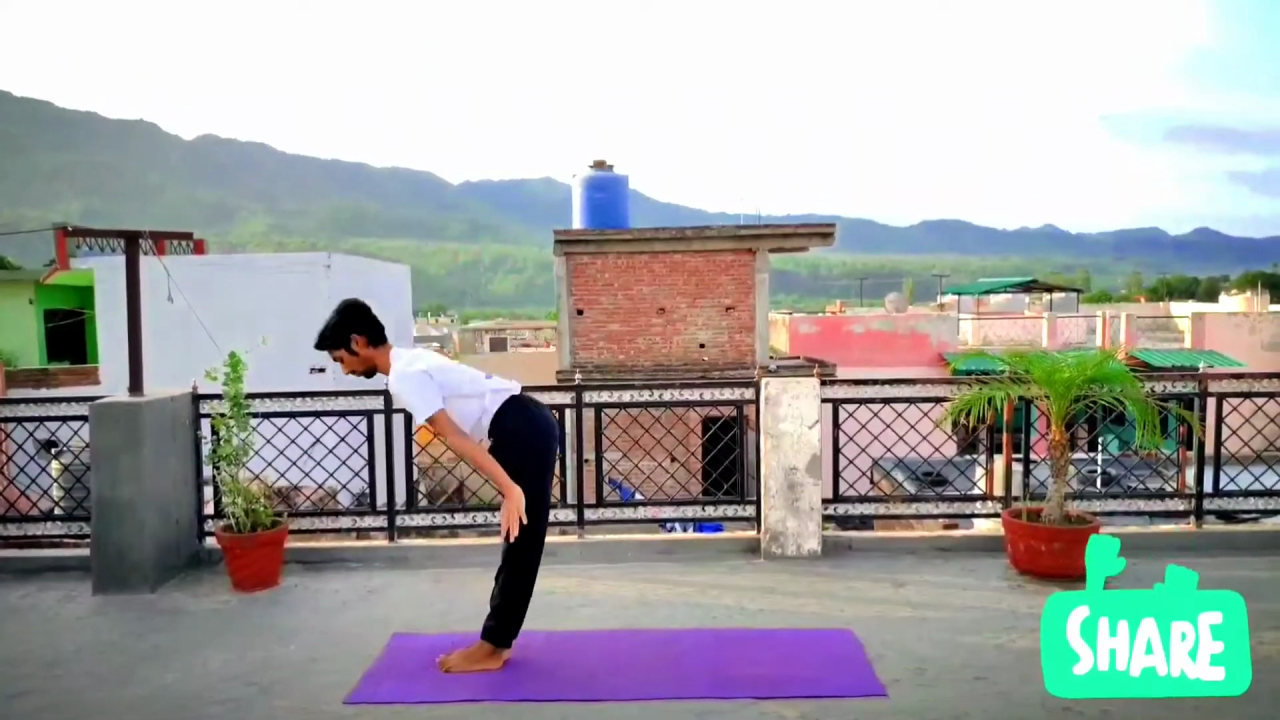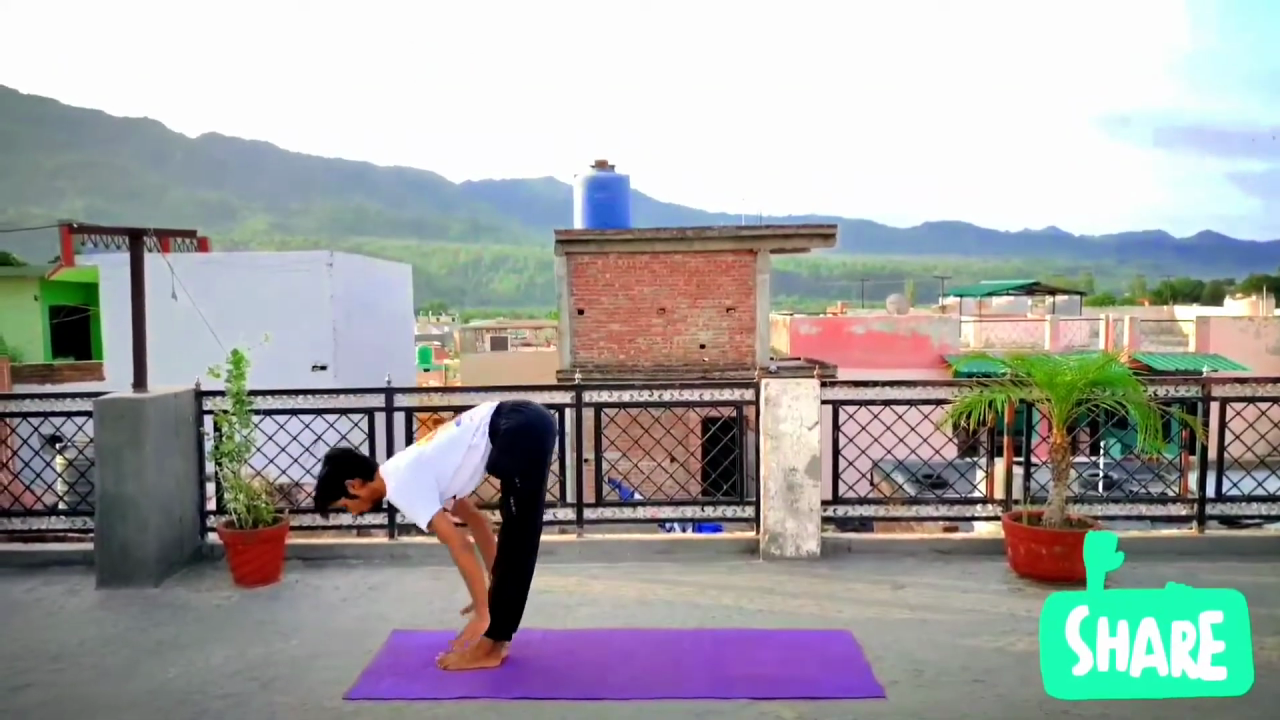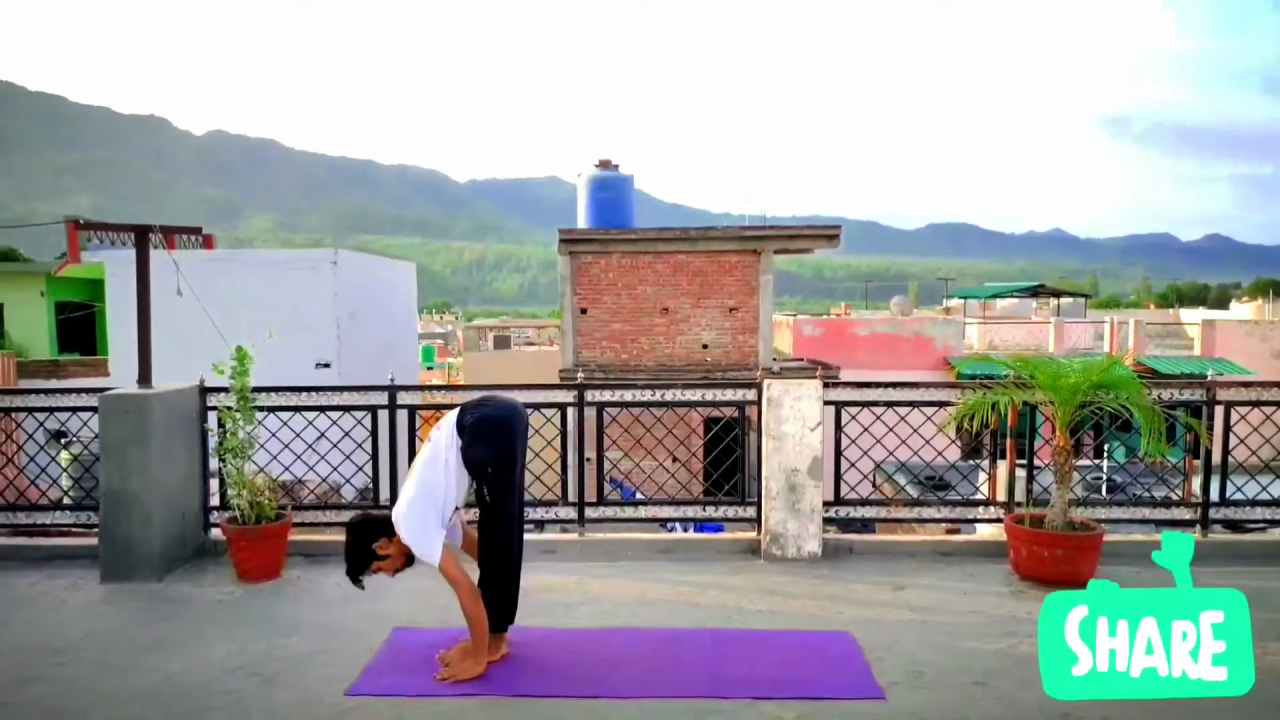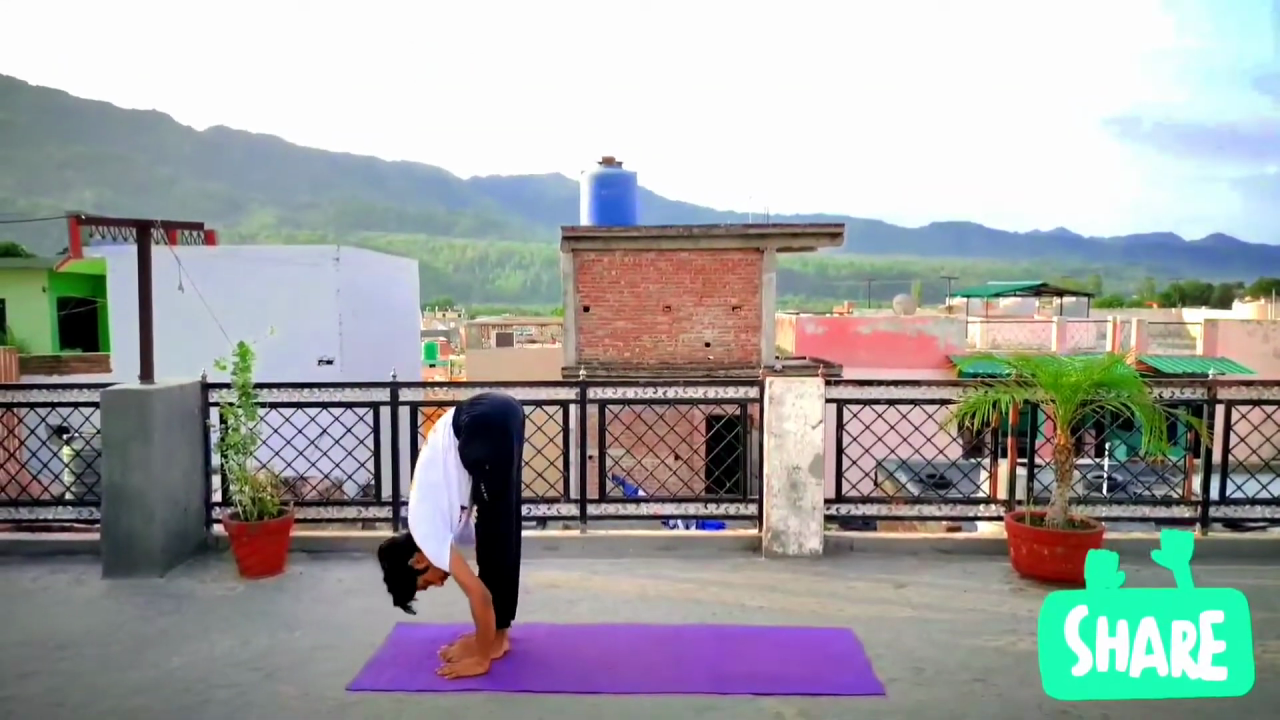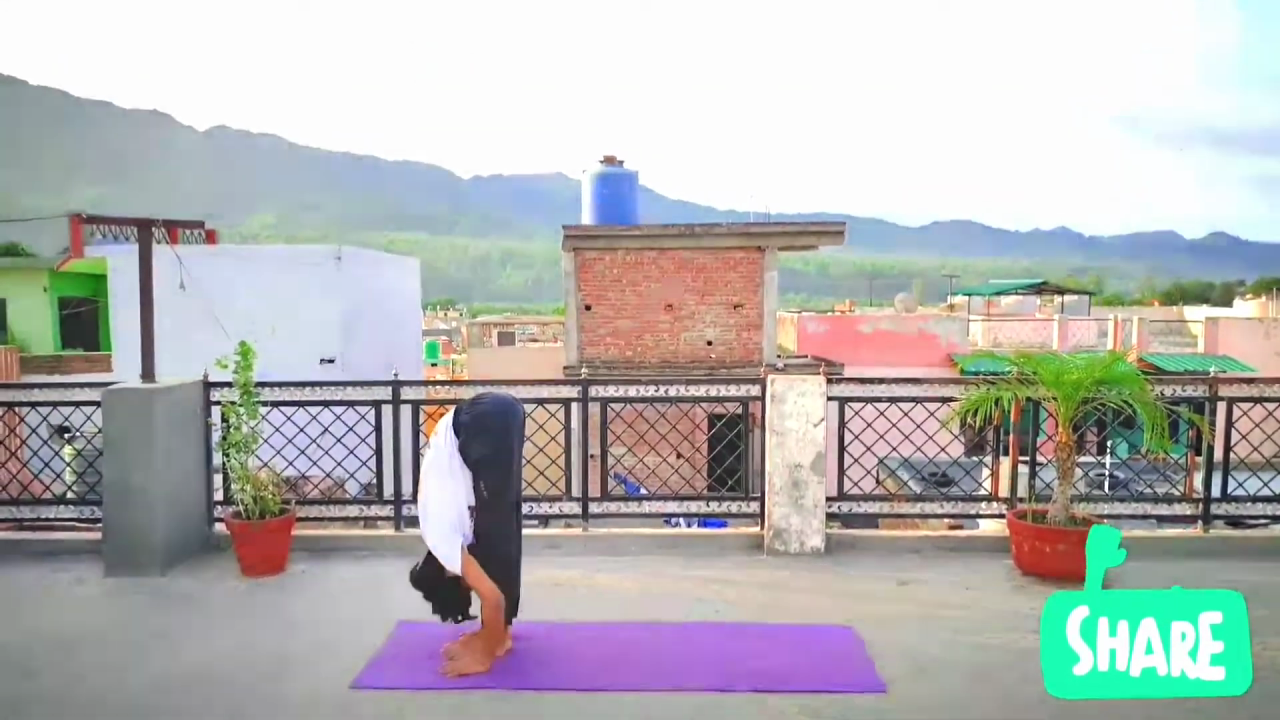
dt=0.3s
person 1, frame 1
left shoulder: (403, 378)
right shoulder: (411, 362)
left elbow: (459, 440)
left wrist: (510, 488)
left hip: (522, 434)
right hip: (528, 425)
left knee: (522, 539)
right knee: (520, 536)
left ankle: (492, 647)
right ankle: (497, 640)
person 1, frame 2
left shoulder: (400, 486)
right shoulder: (405, 472)
left elbow: (458, 546)
right elbow: (477, 522)
left wrist: (482, 610)
right wrist: (490, 590)
left hip: (521, 432)
right hip: (524, 424)
left knee: (517, 538)
right knee: (514, 536)
left ankle: (492, 645)
right ankle: (496, 638)
person 1, frame 3
left shoulder: (410, 526)
right shoulder: (417, 515)
left elbow: (467, 589)
right elbow: (478, 548)
left wrist: (478, 658)
left hip: (489, 426)
right hip: (496, 418)
left knee: (496, 536)
right knee: (501, 535)
left ankle: (492, 643)
right ankle: (494, 635)
person 1, frame 4
left shoulder: (427, 534)
right shoulder: (436, 522)
left elbow: (480, 594)
left wrist: (482, 658)
left hip: (485, 424)
right hip: (493, 415)
left knee: (494, 533)
right knee: (501, 531)
left ankle: (494, 639)
right ankle: (496, 631)
person 1, frame 5
left shoulder: (442, 539)
left elbow: (492, 597)
left wrist: (485, 656)
left knee: (494, 533)
right knee: (501, 528)
left ankle: (497, 636)
right ankle: (498, 632)
